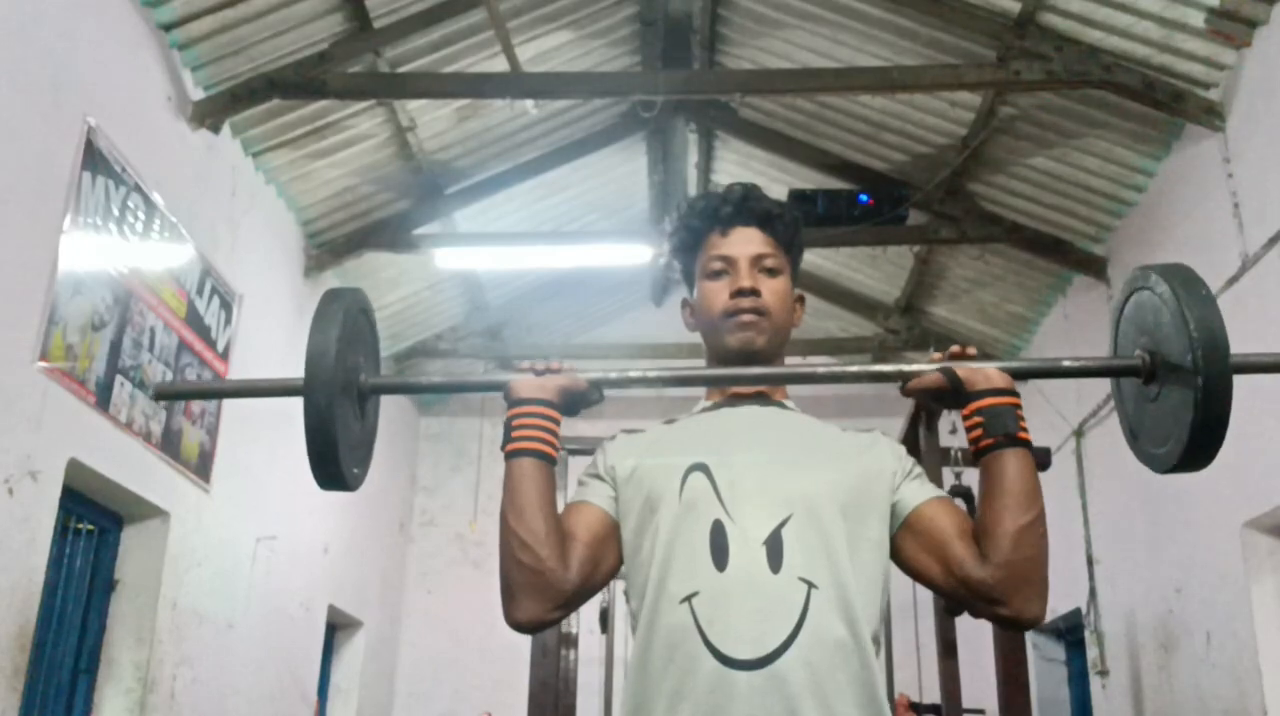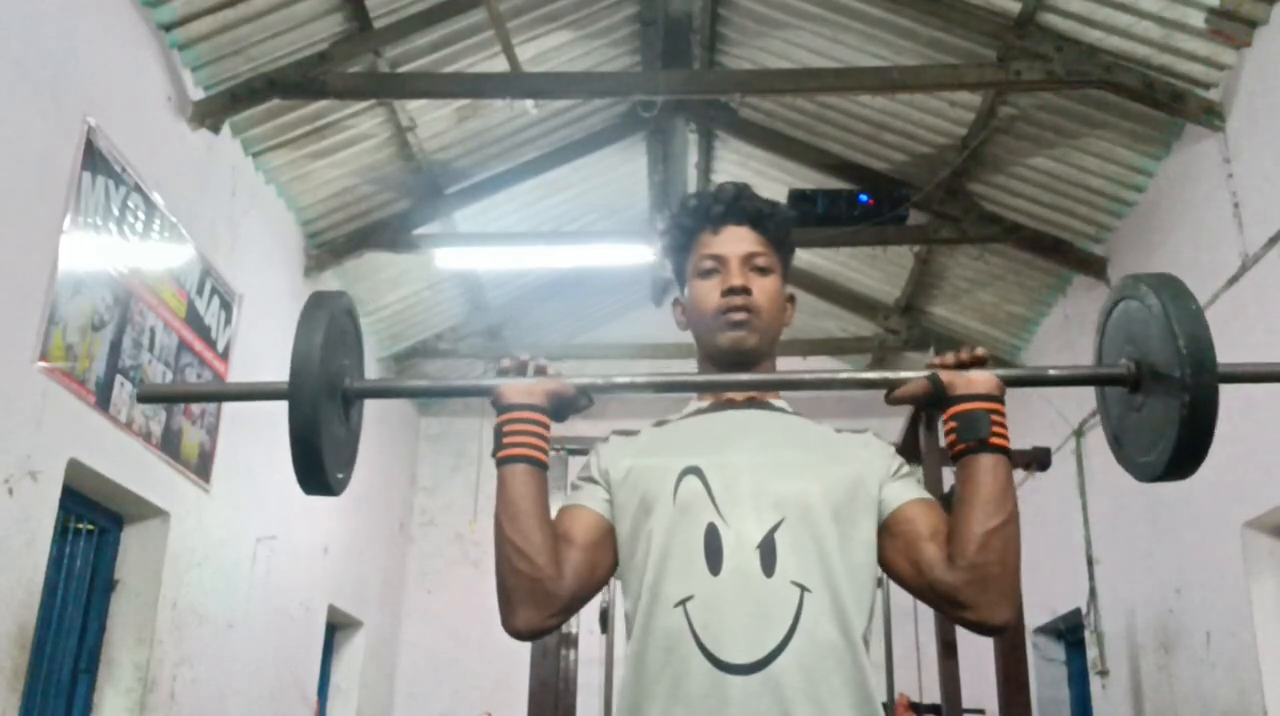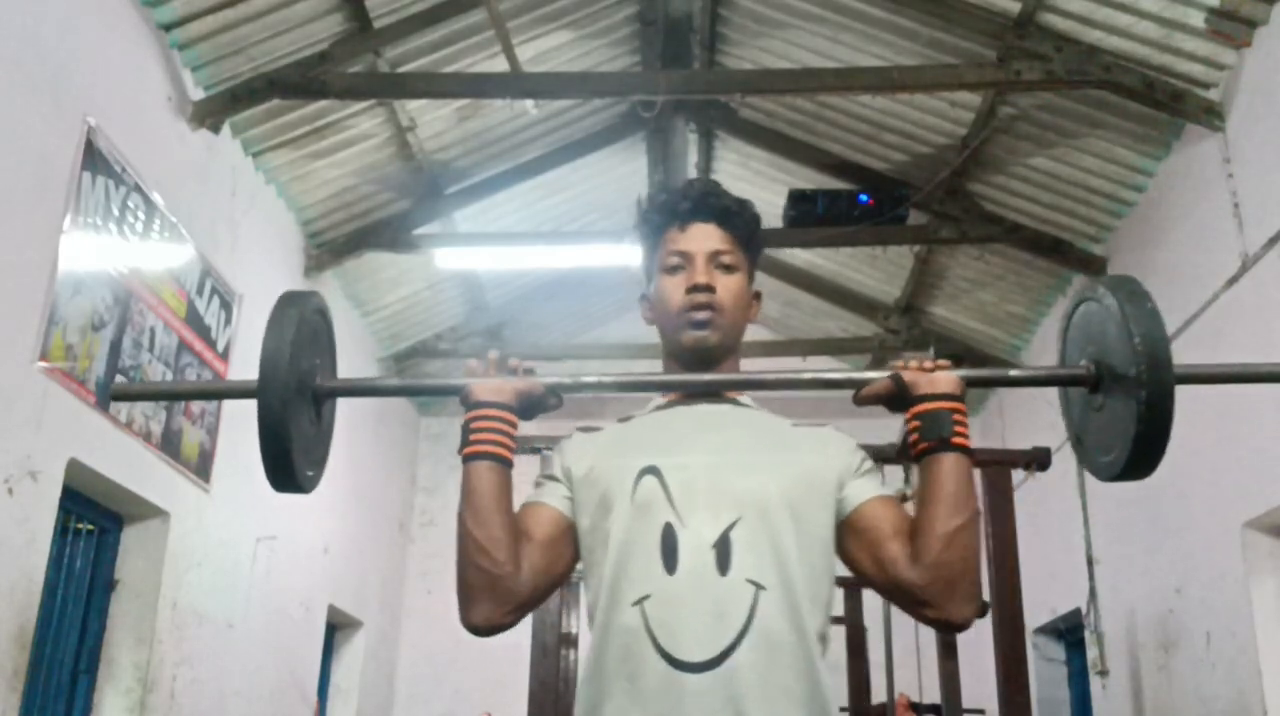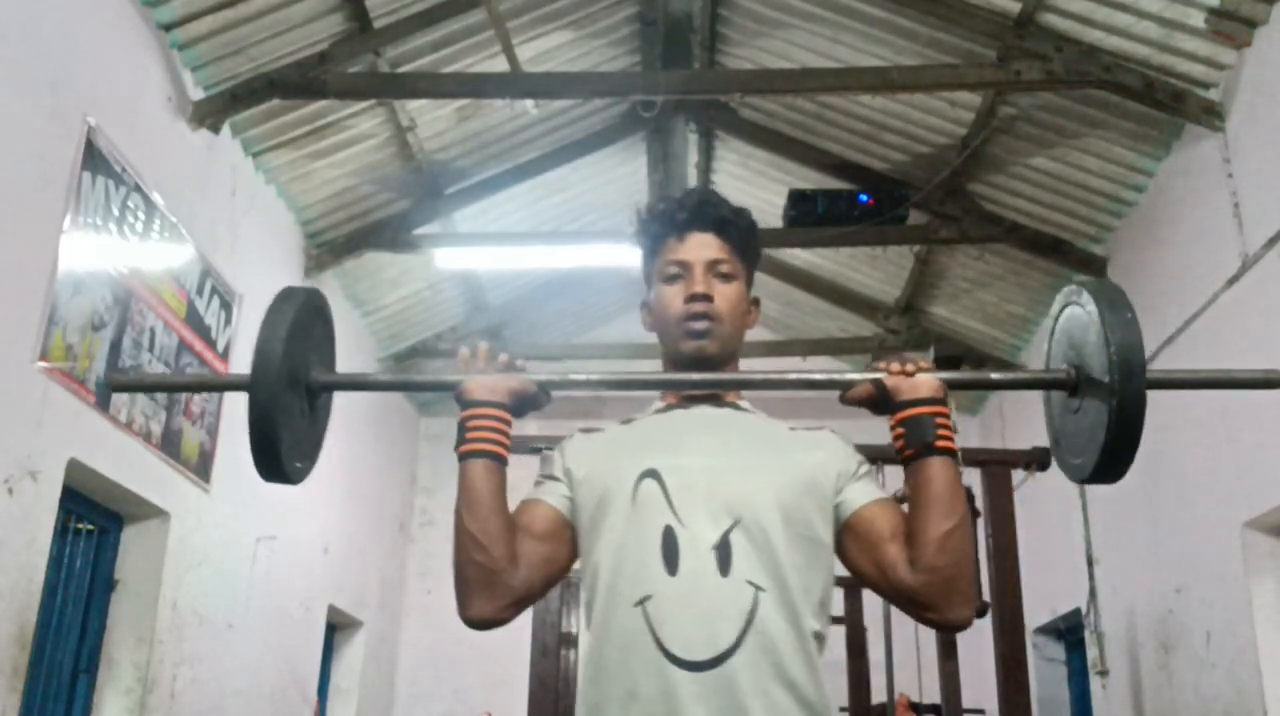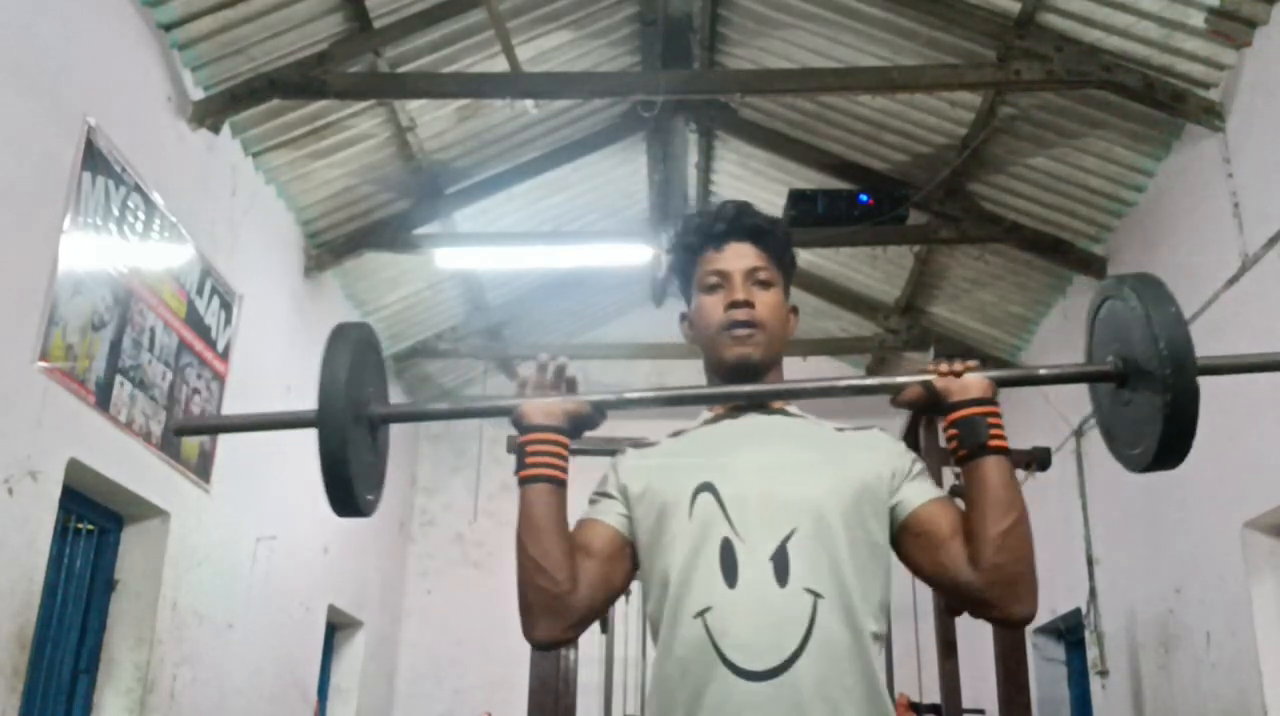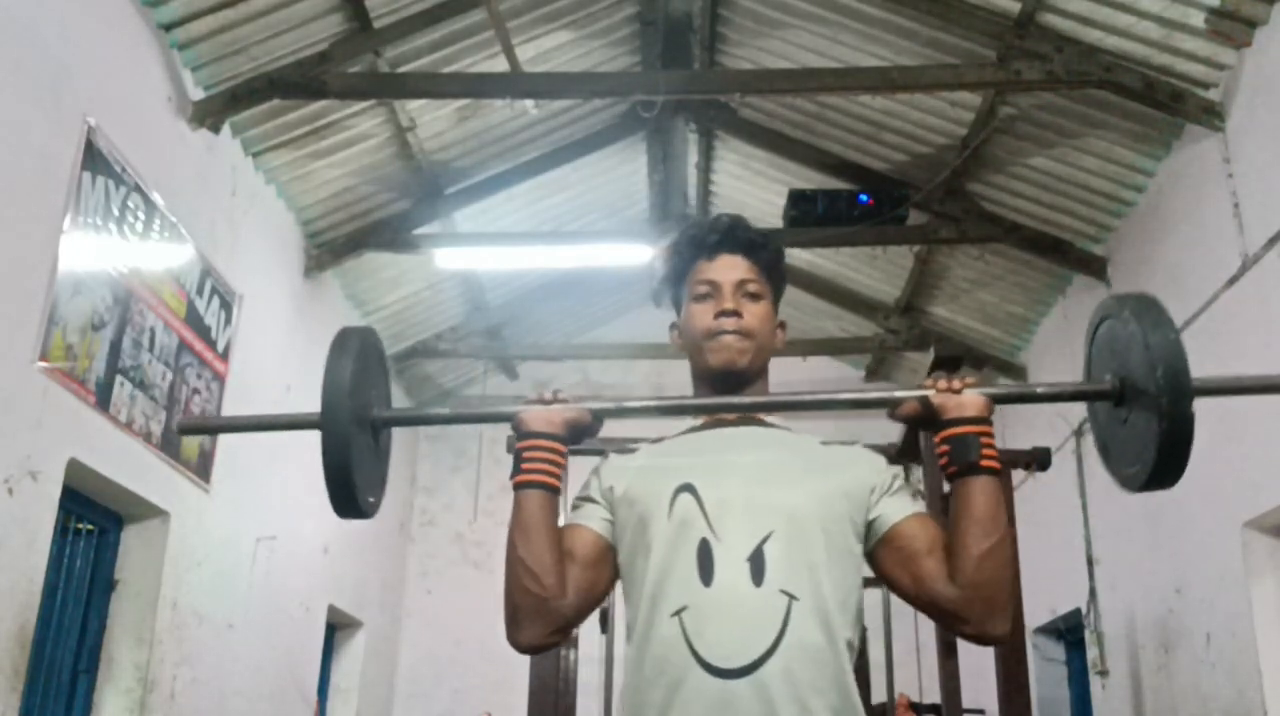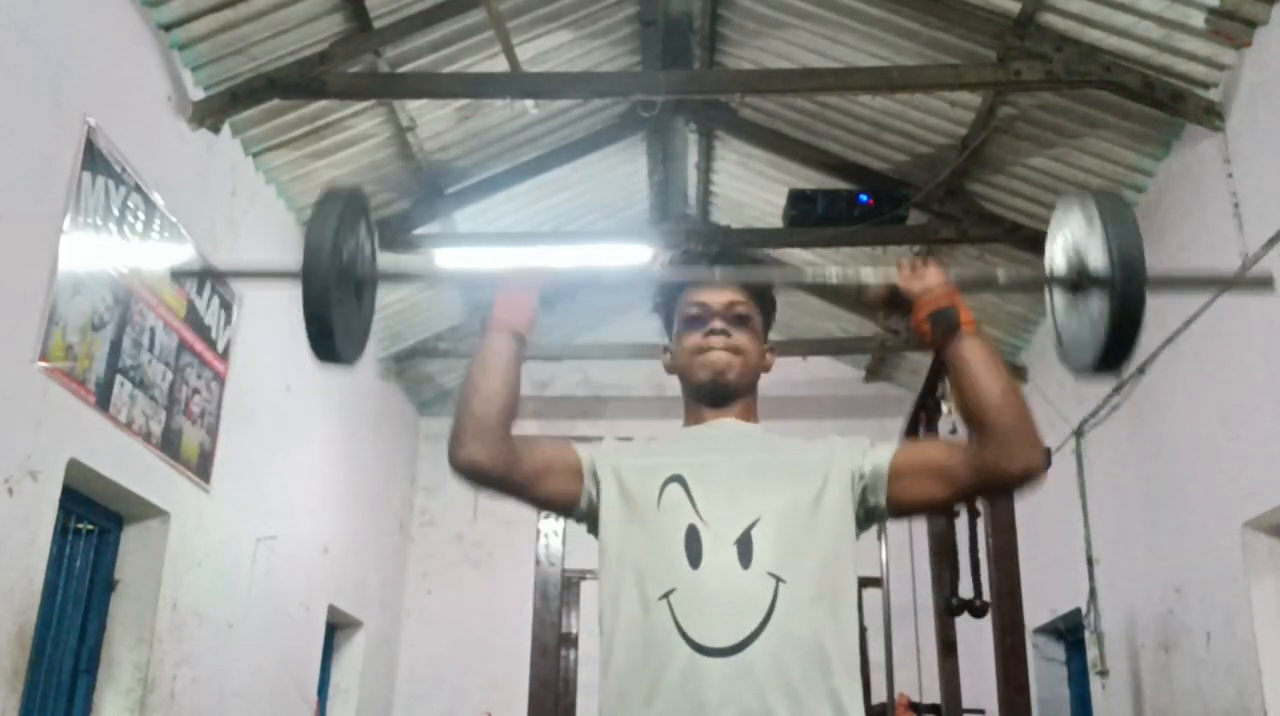
dt=0.3s
person 1, frame 1
left shoulder: (873, 458)
right shoulder: (628, 459)
left elbow: (1012, 594)
right elbow: (535, 601)
left wrist: (997, 408)
right wrist: (532, 418)
person 1, frame 2
left shoulder: (863, 458)
right shoulder: (622, 460)
left elbow: (983, 600)
right elbow: (533, 607)
left wrist: (977, 413)
right wrist: (522, 424)
person 1, frame 3
left shoulder: (824, 452)
right shoulder: (587, 456)
left elbow: (943, 596)
right elbow: (490, 603)
left wrist: (938, 413)
right wrist: (490, 423)
person 1, frame 4
left shoulder: (821, 456)
right shoulder: (586, 456)
left elbow: (944, 598)
right elbow: (489, 598)
left wrist: (923, 417)
right wrist: (483, 417)
person 1, frame 5
left shoulder: (873, 457)
right shoulder: (639, 472)
left elbow: (1005, 596)
right elbow: (552, 618)
left wrist: (976, 421)
right wrist: (544, 442)
person 1, frame 6
left shoulder: (853, 472)
right shoulder: (624, 476)
left elbow: (981, 612)
right elbow: (535, 623)
left wrist: (969, 439)
right wrist: (539, 449)
person 1, frame 7
left shoulder: (834, 468)
right shoulder: (618, 470)
left elbow: (1010, 457)
right elbow: (480, 453)
left wrist: (945, 312)
right wrist: (511, 317)
